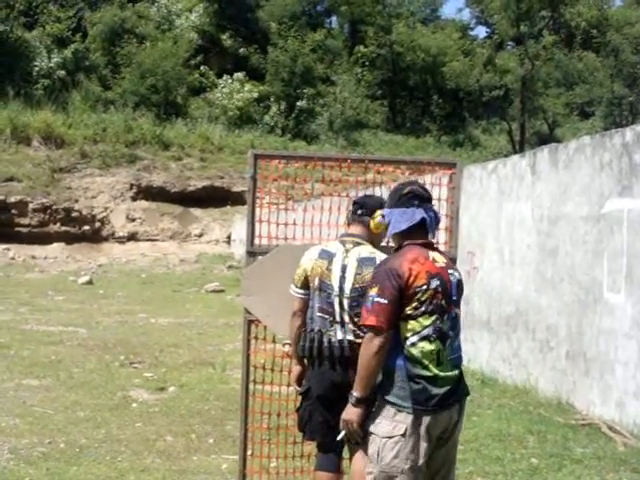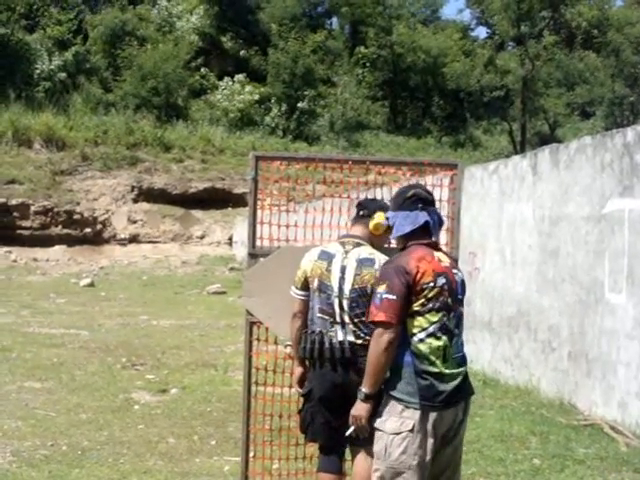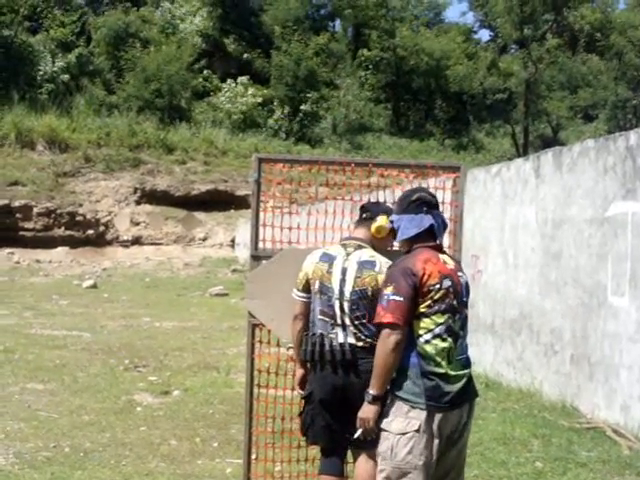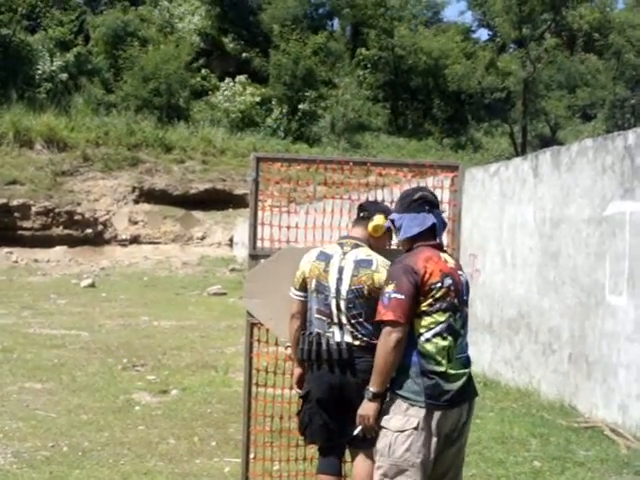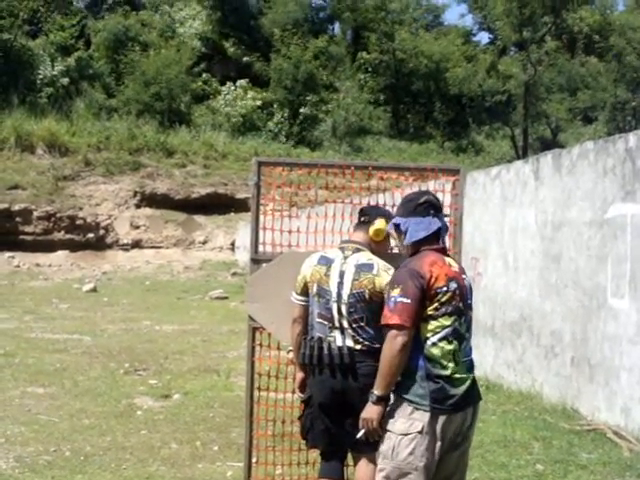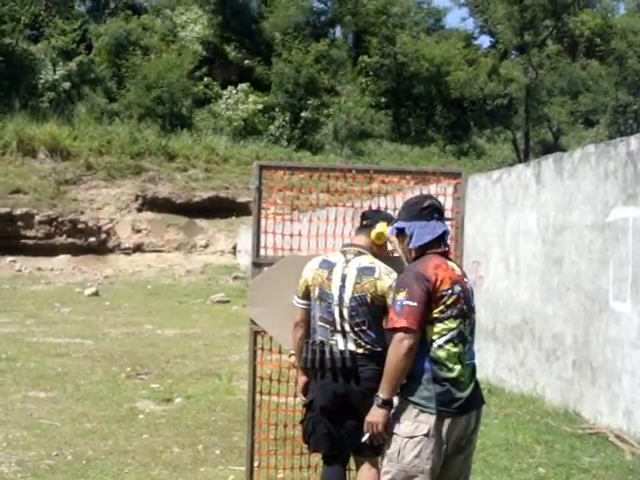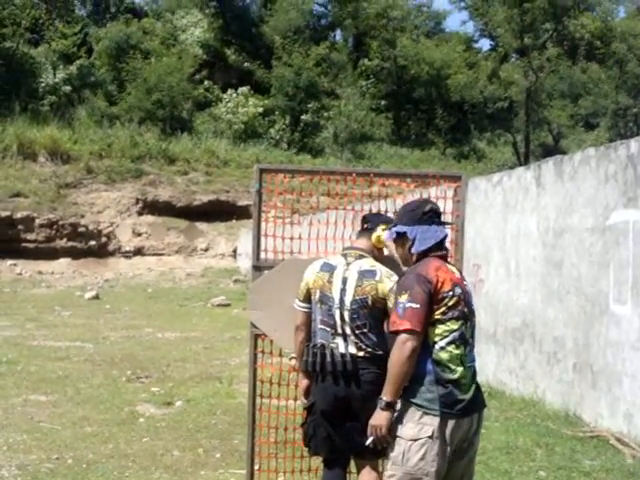
dt=0.2s
person 1, frame 1
left shoulder: (394, 268)
right shoulder: (450, 269)
left elbow: (377, 340)
left wrist: (356, 400)
left hip: (407, 403)
right hip: (450, 399)
person 1, frame 2
left shoulder: (400, 266)
right shoulder: (451, 267)
left elbow: (386, 336)
left wrist: (365, 395)
left hip: (412, 399)
right hip: (454, 396)
person 1, frame 3
left shoulder: (406, 268)
right shoulder: (455, 269)
left elbow: (393, 337)
left wrist: (373, 397)
left hip: (418, 400)
right hip: (459, 398)
person 1, frame 4
left shoulder: (408, 266)
right shoulder: (455, 267)
left elbow: (394, 335)
left wrist: (373, 394)
left hip: (417, 399)
right hip: (459, 396)
person 1, frame 5
left shoulder: (413, 270)
right shoulder: (458, 271)
left elbow: (399, 339)
left wrist: (378, 398)
left hip: (422, 403)
right hip: (462, 401)
person 1, frame 6
left shoulder: (417, 274)
right shoulder: (458, 274)
left elbow: (405, 342)
left wrist: (382, 401)
left hip: (427, 406)
right hip: (466, 404)
person 1, frame 7
left shoulder: (418, 276)
right shoulder: (456, 277)
left elbow: (408, 344)
left wrist: (386, 404)
left hip: (430, 408)
right hip: (467, 406)
person 2, frame 1
left shoulder: (313, 256)
right shoulder: (382, 265)
left elbow: (298, 314)
left wrist: (297, 360)
left hip: (322, 364)
left knee: (327, 445)
person 2, frame 2
left shoulder: (313, 258)
right shoulder: (382, 266)
left elbow: (299, 315)
left wrist: (299, 362)
left hip: (323, 364)
right hip: (365, 364)
left knee: (329, 446)
right knee: (365, 444)
person 2, frame 3
left shoulder: (315, 260)
right shoulder: (383, 269)
left elbow: (300, 317)
left wrist: (300, 364)
left hip: (324, 366)
right hip: (366, 367)
left knee: (330, 449)
right knee: (366, 447)
person 2, frame 4
left shoulder: (312, 259)
right shoulder: (380, 268)
left elbow: (297, 316)
left wrist: (298, 362)
left hip: (321, 365)
right hip: (363, 365)
left knee: (328, 448)
right knee: (363, 447)
person 2, frame 5
left shoulder: (313, 263)
right shoulder: (382, 272)
left elbow: (299, 320)
left wrist: (300, 367)
left hip: (323, 369)
right hip: (365, 369)
left knee: (330, 453)
right knee: (365, 451)
person 2, frame 6
left shoulder: (314, 267)
right shoulder: (384, 276)
left elbow: (301, 325)
left wrist: (303, 371)
left hip: (325, 372)
right hip: (367, 373)
left knee: (332, 456)
right knee: (367, 455)
person 2, frame 7
left shoulder: (315, 270)
right shoulder: (384, 279)
left elbow: (302, 328)
left wrist: (304, 374)
left hip: (326, 376)
right hip: (367, 376)
